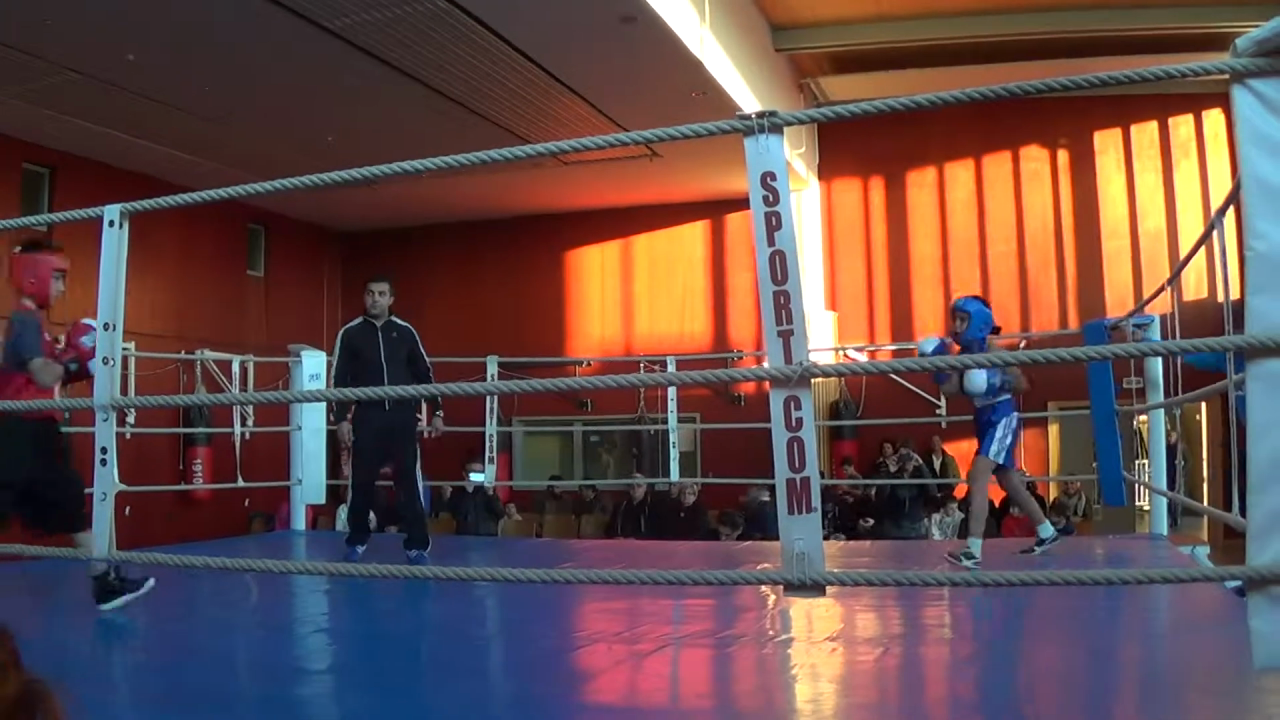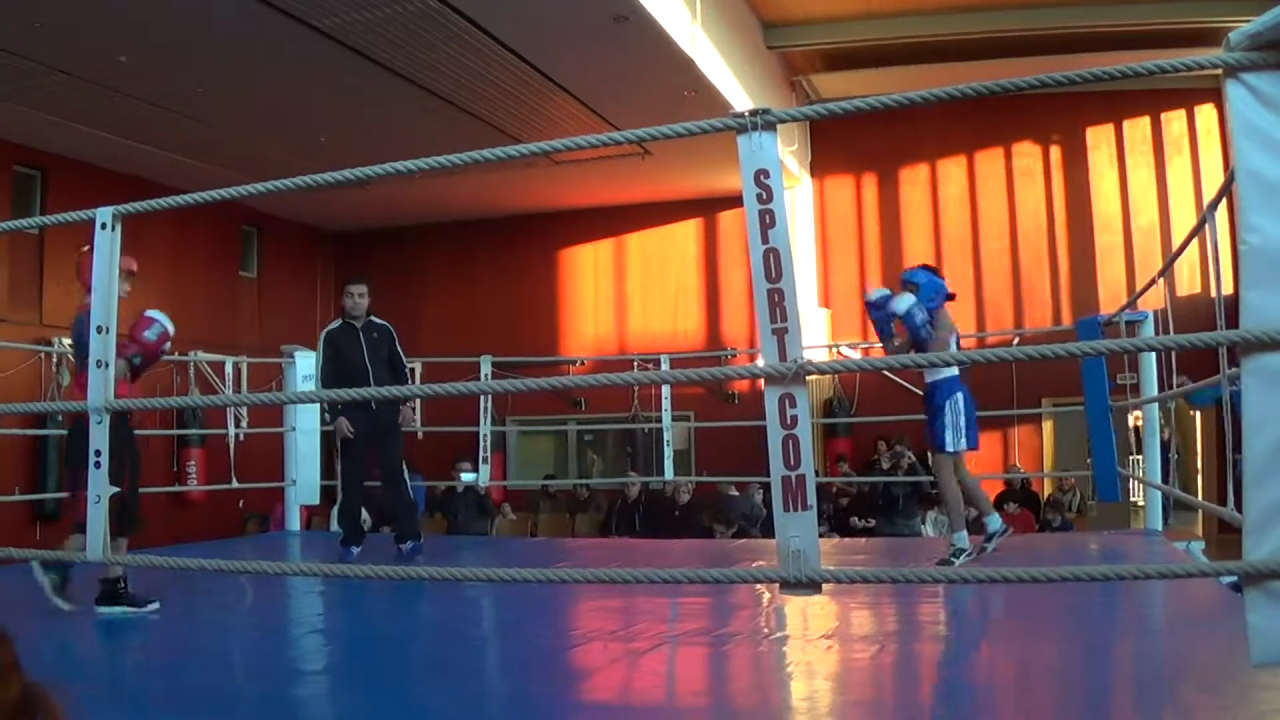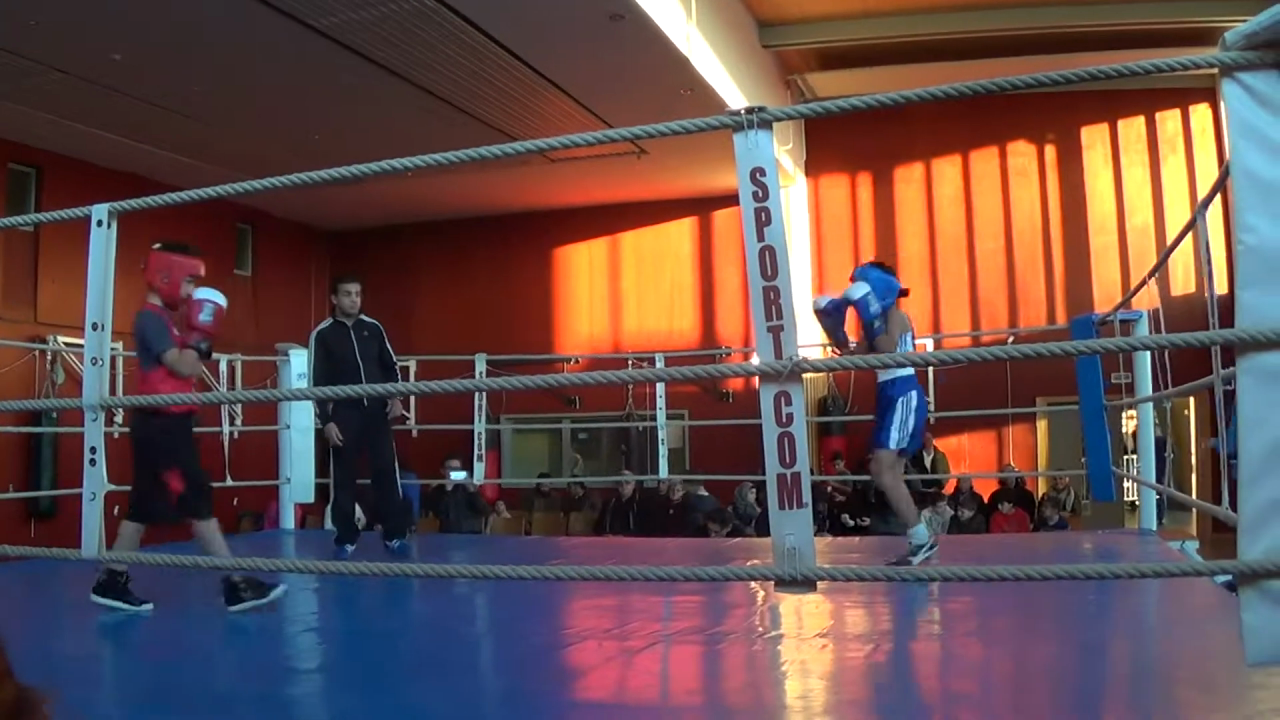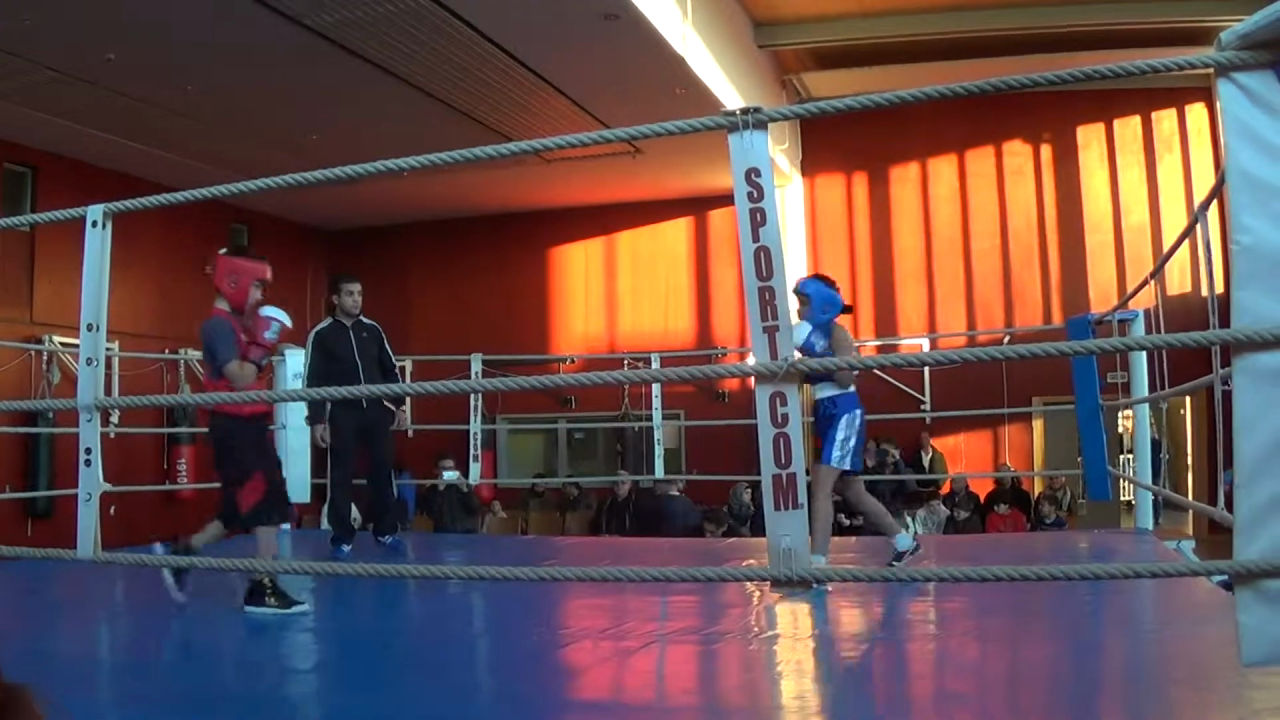
dt=0.2s
person 1, frame 1
left shoulder: (31, 321)
right elbow: (44, 378)
left wrist: (73, 365)
right wrist: (72, 357)
left hip: (40, 429)
left knee: (72, 506)
left ankle: (106, 582)
person 1, frame 2
right shoulder: (90, 319)
right elbow: (110, 374)
left wrist: (143, 358)
right wrist: (138, 347)
left hip: (114, 424)
left knee: (122, 507)
right knee: (115, 507)
left ankle: (114, 587)
right ankle: (55, 566)
person 1, frame 3
left shoulder: (161, 318)
right shoulder: (151, 318)
left elbow: (184, 367)
right elbow: (184, 368)
left wrist: (197, 340)
right wrist: (201, 330)
left hip: (168, 423)
right hip: (165, 424)
left knee: (148, 506)
right knee: (198, 502)
left ankle: (112, 582)
right ankle: (237, 584)
person 1, frame 4
left shoulder: (230, 324)
right shoulder: (221, 324)
right elbow: (241, 379)
left wrist: (258, 349)
right wrist: (262, 350)
left hip: (246, 425)
right hip: (239, 425)
left knee: (243, 508)
right knee: (268, 506)
left ankle: (180, 554)
right ankle: (262, 589)
person 2, frame 1
left shoulder: (991, 348)
right shoulder: (966, 352)
left elbow: (1021, 383)
right elbow: (950, 389)
left wrist: (994, 383)
left hip: (1001, 417)
right hip: (985, 418)
left knee: (976, 477)
right knee: (1009, 483)
left ankle: (973, 551)
right ankle: (1046, 533)
person 2, frame 2
left shoulder: (940, 317)
right shoulder: (919, 324)
left elbow: (938, 355)
right elbow: (894, 354)
left wrist: (918, 322)
right wrist: (883, 323)
left hip: (950, 394)
right hip: (937, 396)
left knee: (944, 472)
right knee: (950, 471)
left ankle: (960, 543)
right ankle: (994, 524)
person 2, frame 3
left shoulder: (895, 317)
right shoulder: (874, 321)
left elbow: (887, 353)
right elbow: (852, 357)
left wrist: (873, 319)
right wrist: (834, 325)
left hip: (905, 394)
right hip: (887, 397)
left knee: (881, 473)
right knee: (891, 476)
left ankle: (918, 539)
right ankle: (921, 543)
person 2, frame 4
left shoulder: (836, 333)
right shoulder: (817, 333)
left elbow: (847, 379)
right elbow: (804, 379)
left wrist: (818, 352)
left hip: (844, 413)
right hip: (828, 416)
left knee: (821, 486)
right knee: (853, 492)
left ankle: (815, 565)
right ankle: (904, 543)
person 3, frame 1
left shoulder: (405, 332)
right shoulder: (350, 333)
left elbow: (424, 373)
right elbow: (339, 378)
left wrist: (436, 411)
right wrist: (341, 418)
left hip: (402, 416)
right hip: (366, 417)
left knee: (409, 478)
right knee: (362, 480)
left ankle: (416, 544)
right ankle: (357, 540)
person 3, frame 2
left shoulder: (383, 330)
right shoulder: (331, 335)
left elbow: (401, 369)
right elbow: (325, 381)
left wrist: (407, 402)
right wrist: (336, 416)
left hip: (387, 414)
right hip: (352, 416)
left knee: (395, 474)
right knee: (351, 480)
left ankle: (407, 537)
right ankle: (352, 540)
person 3, frame 3
left shoulder: (373, 328)
right shoulder: (322, 334)
left elbow: (390, 367)
right elbow: (318, 381)
left wrist: (396, 396)
right wrist: (326, 420)
left hip: (378, 412)
right hip: (344, 414)
left knee: (386, 472)
right knee: (344, 478)
left ankle: (394, 534)
right ankle: (346, 539)
person 3, frame 4
left shoulder: (372, 330)
right shoulder: (320, 334)
left elbow: (390, 370)
right elbow: (313, 381)
left wrist: (399, 405)
right wrist: (316, 420)
left hip: (376, 412)
right hip: (342, 414)
left knee: (382, 471)
right knee: (341, 477)
left ankle: (386, 531)
right ankle: (342, 538)
